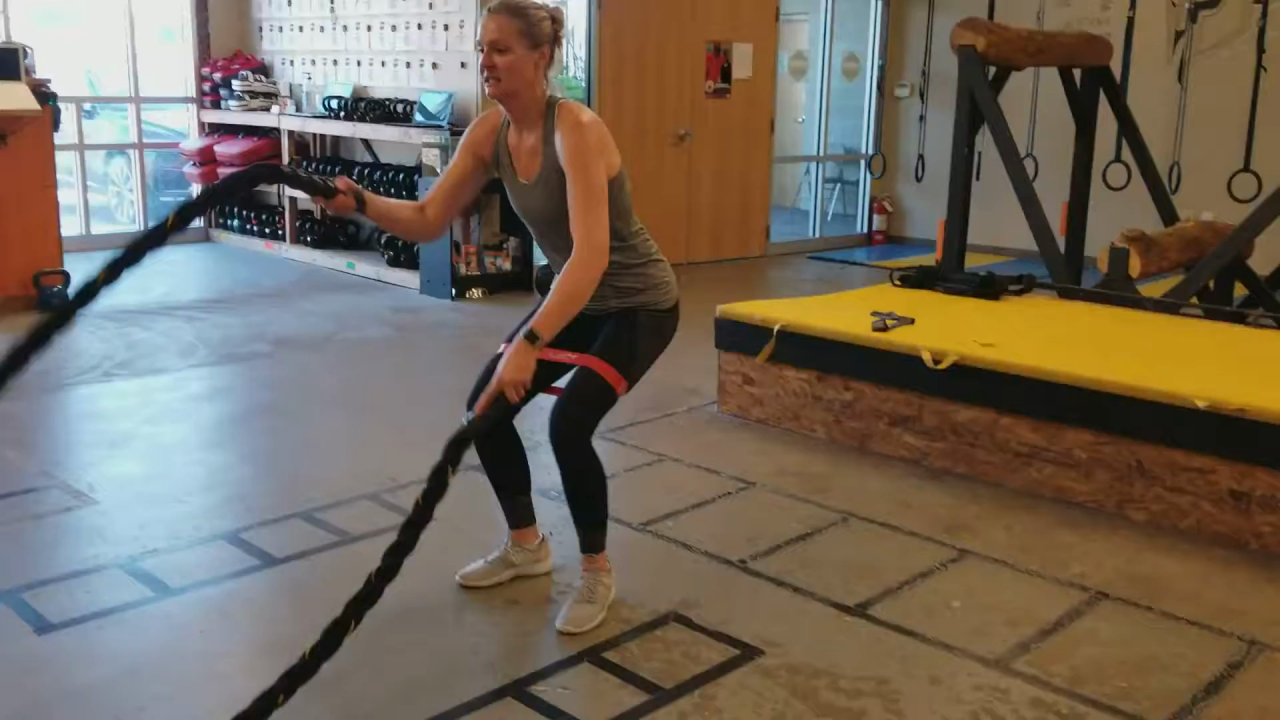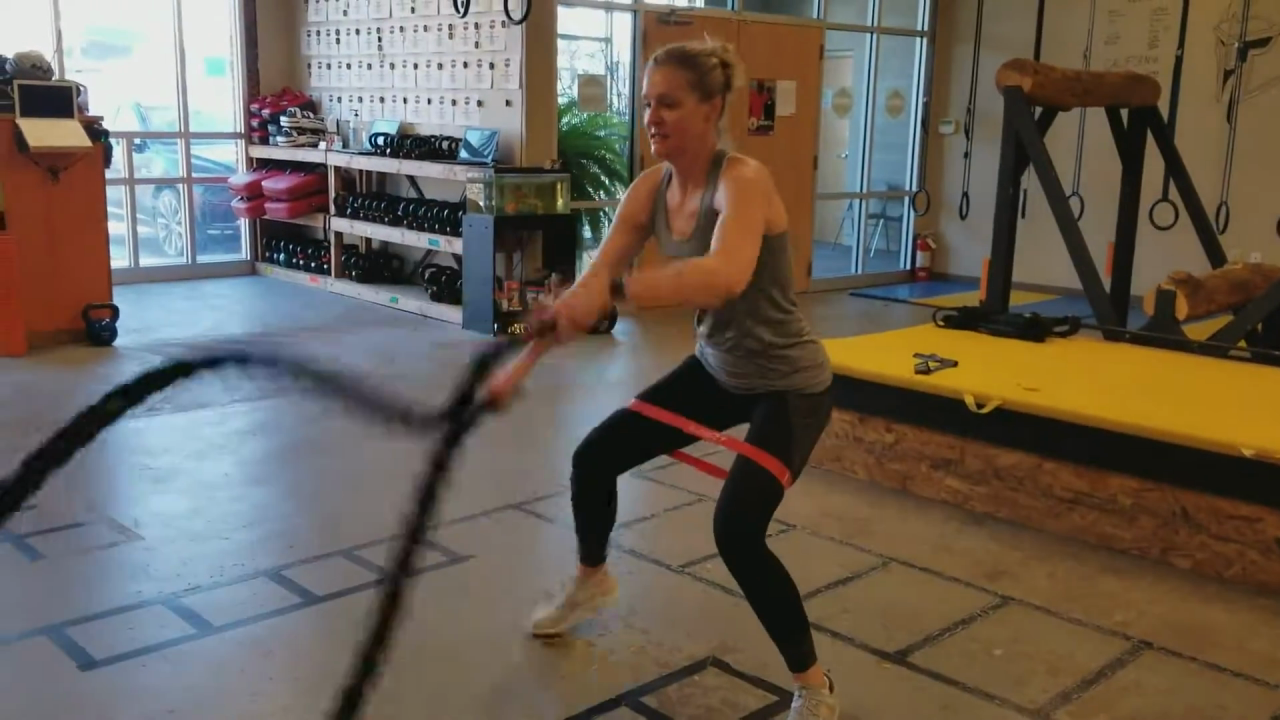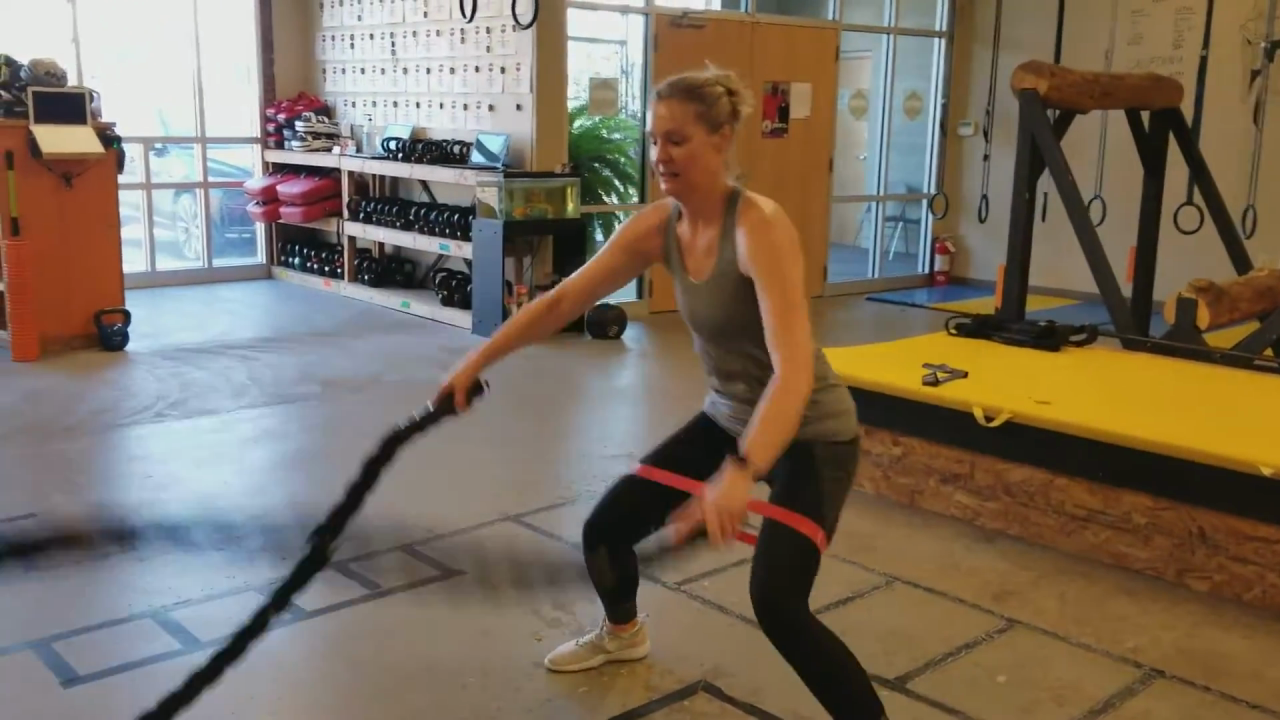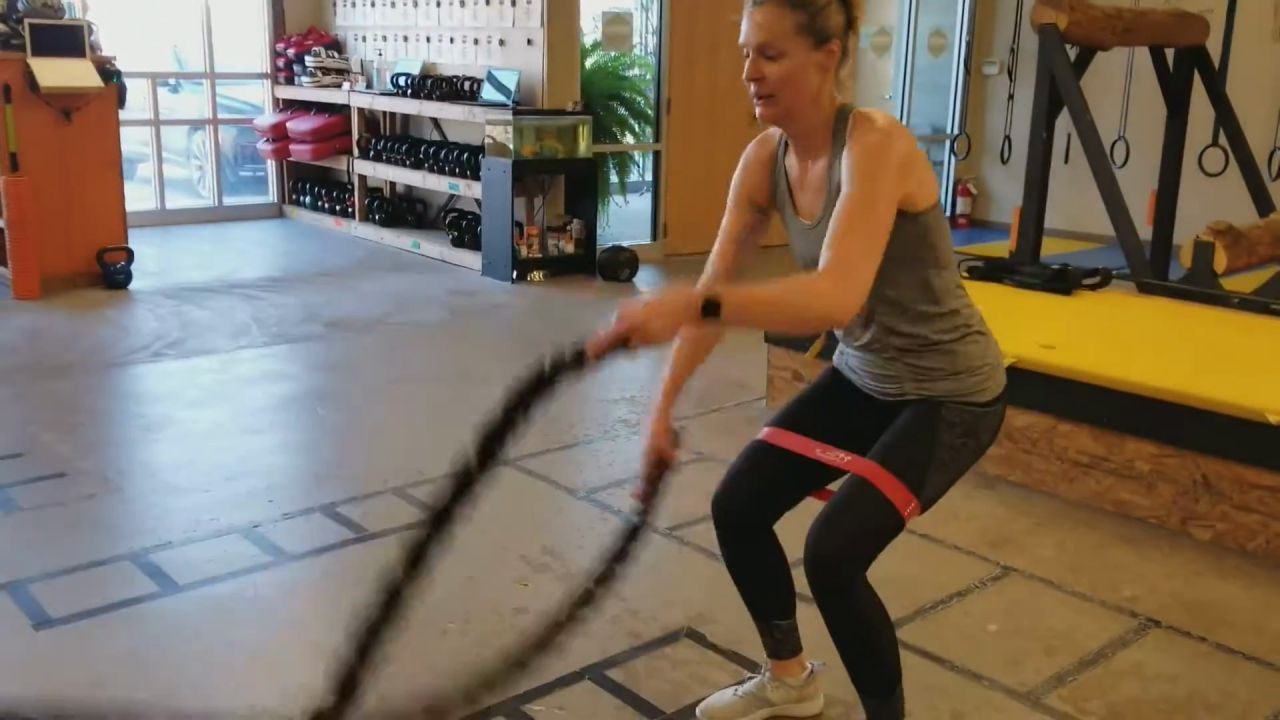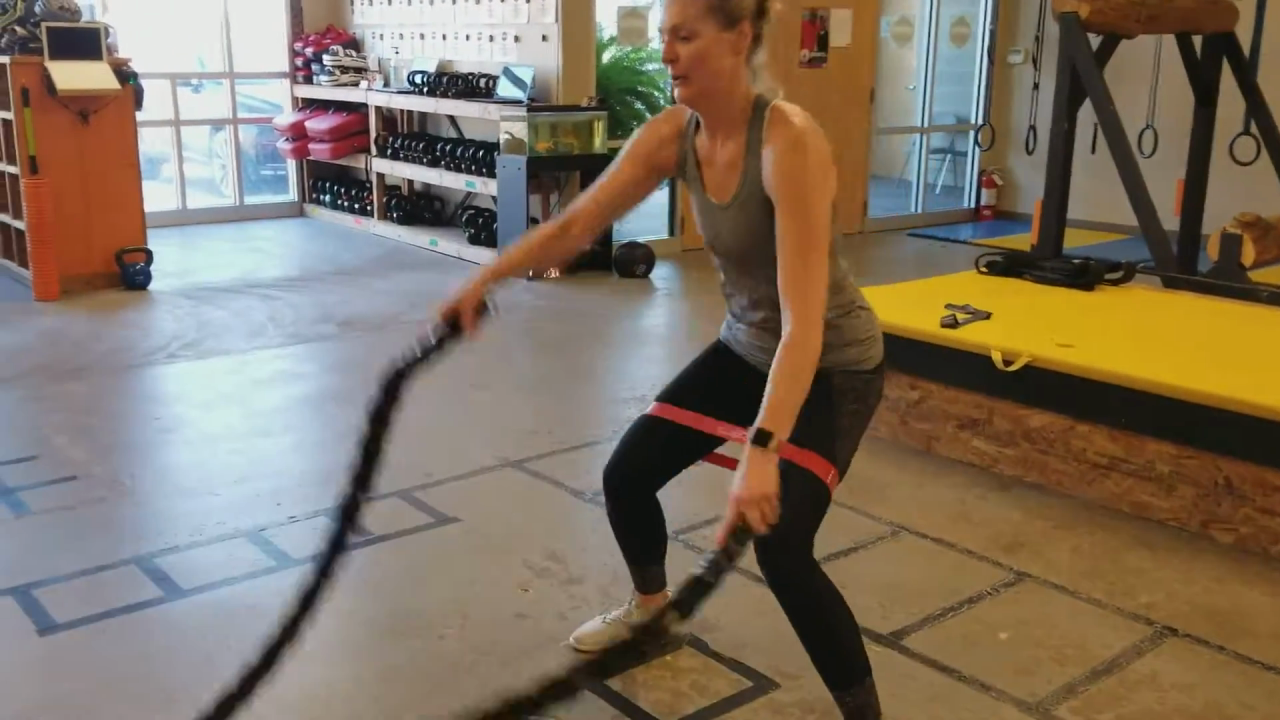
dt=1s
person 1, frame 1
left shoulder: (578, 129)
right shoulder: (488, 133)
left elbow: (591, 253)
right elbow: (425, 220)
left wrist: (529, 344)
right wrist: (362, 201)
left hip: (637, 299)
right hip: (573, 295)
left knee: (569, 423)
right knee: (486, 408)
left ankle: (596, 574)
right ankle: (526, 545)
person 1, frame 2
left shoulder: (744, 180)
right shoulder: (649, 190)
left elbow: (723, 278)
right elbow: (589, 295)
left wrist: (619, 287)
right wrist: (523, 361)
left hip: (788, 382)
right hip: (716, 368)
left knee: (736, 528)
right knee: (594, 456)
right ankle: (591, 583)
person 1, frame 3
left shoulder: (759, 227)
right shoulder: (660, 225)
left elbow: (793, 369)
right elbow: (563, 301)
left wrist: (739, 474)
right wrist: (475, 361)
left hip: (812, 435)
right hip: (729, 419)
left knee: (776, 605)
right knee: (607, 527)
right ankle: (623, 633)
person 1, frame 4
left shoulder: (876, 147)
right shoulder: (766, 160)
left elbow: (833, 301)
right elbow: (717, 297)
left wrist: (696, 305)
right wrist: (664, 406)
left hip: (950, 389)
right hip: (860, 372)
left knee: (833, 553)
right knee: (737, 507)
person 1, frame 5
left shoulder: (791, 142)
right shoulder: (673, 132)
left elbow: (804, 316)
right elbow: (575, 227)
left wrist: (764, 455)
right wrist: (487, 278)
left hip: (837, 362)
right hip: (746, 344)
left knee: (781, 541)
right knee: (626, 474)
right ankle: (650, 602)
